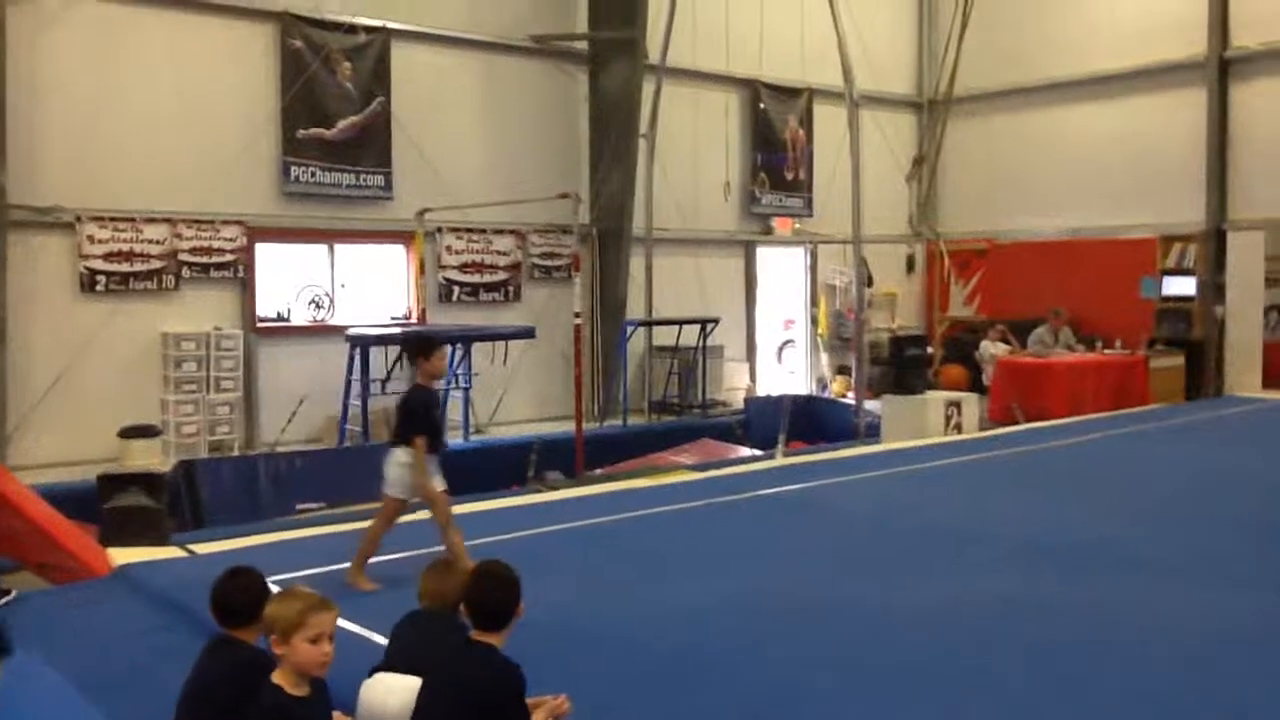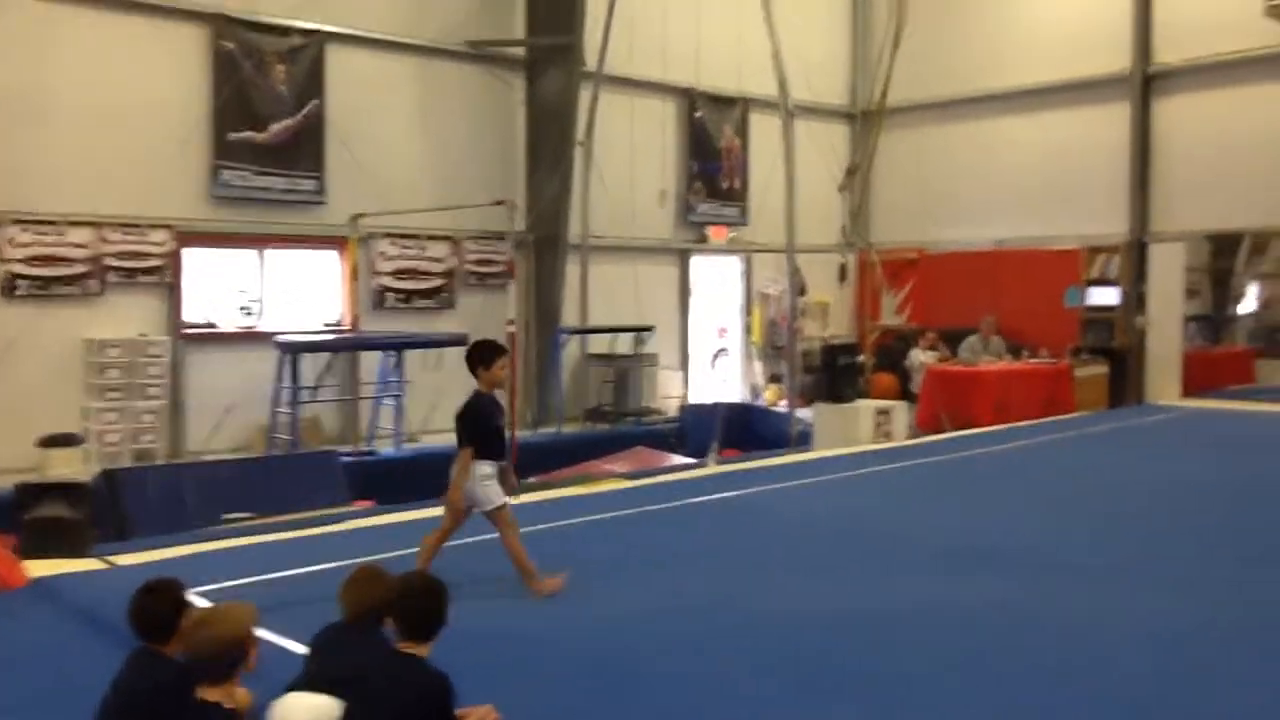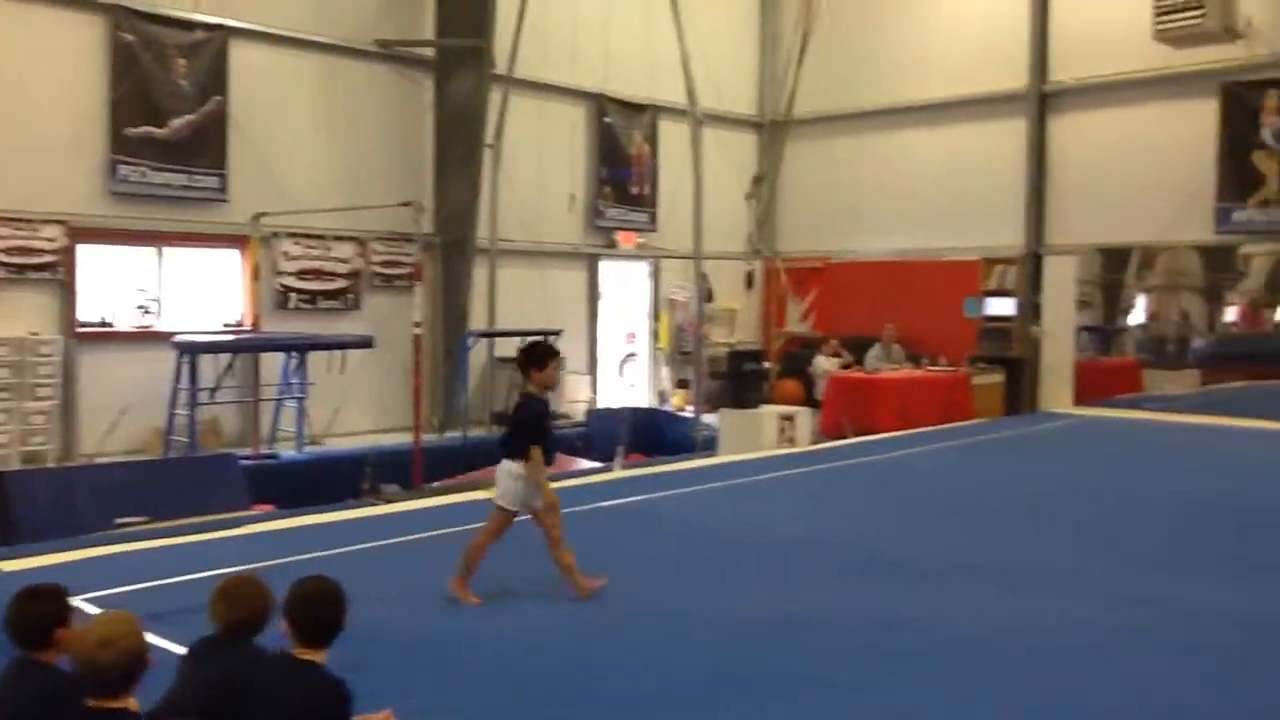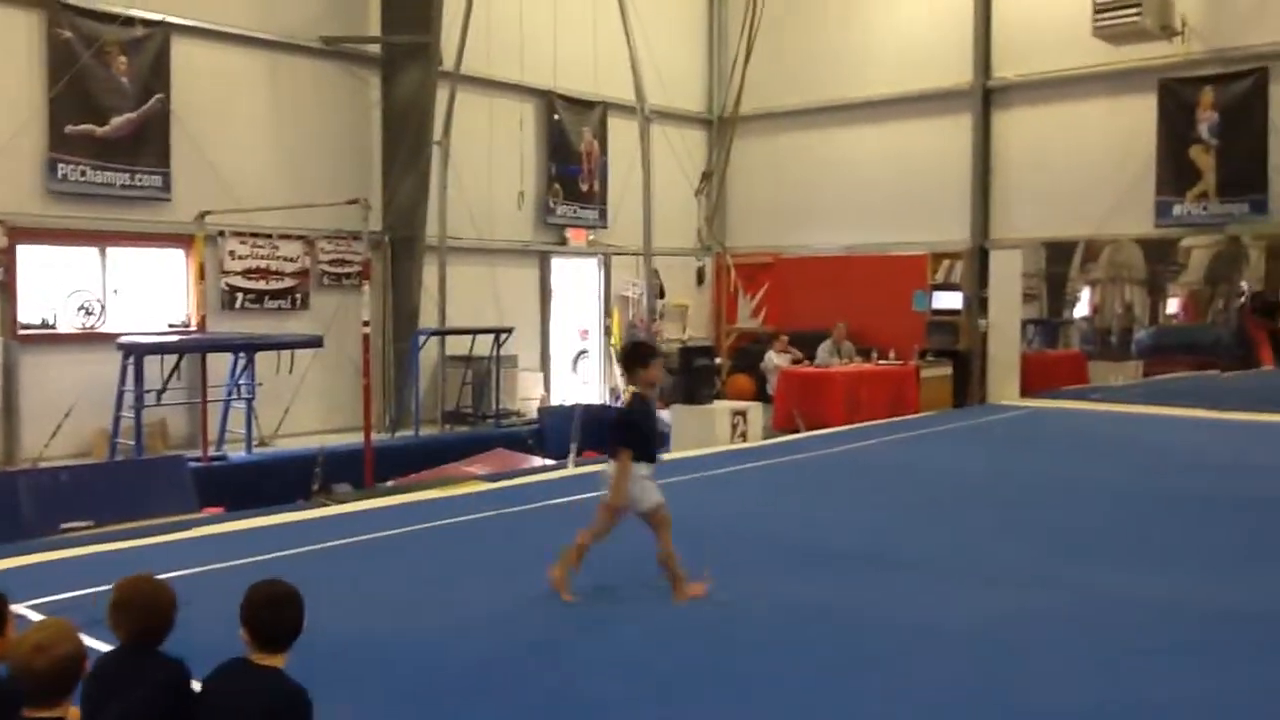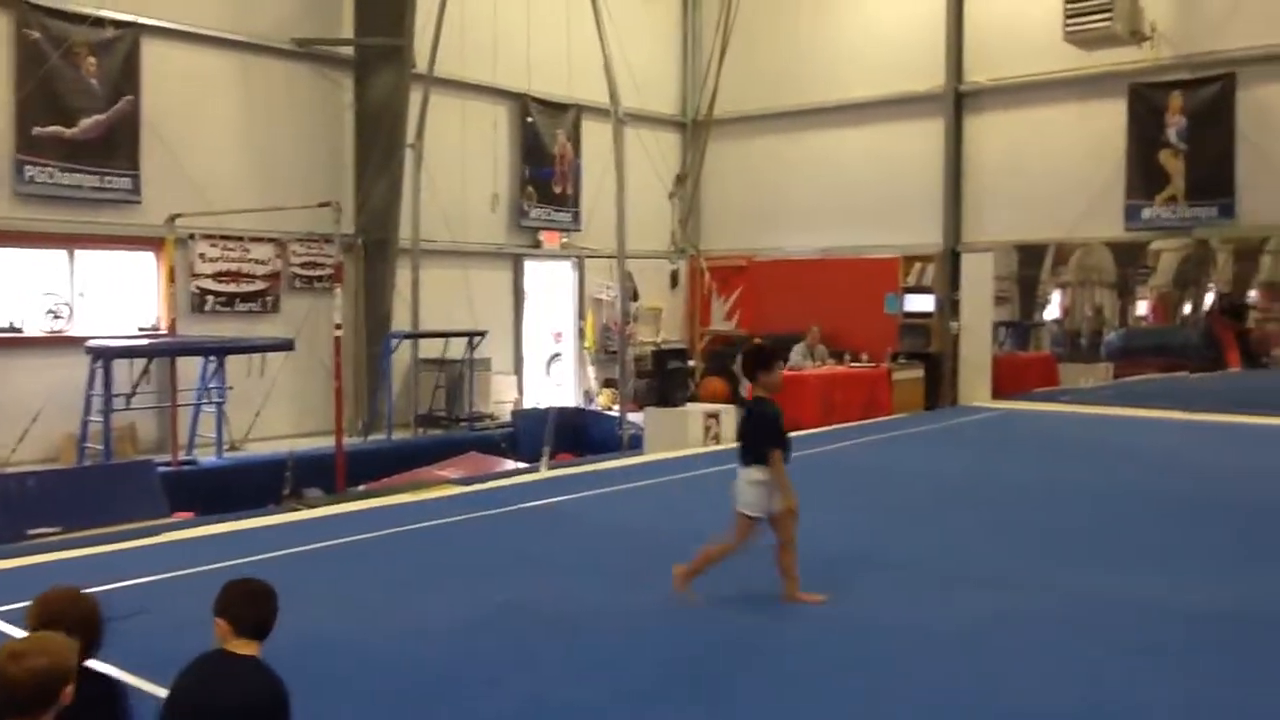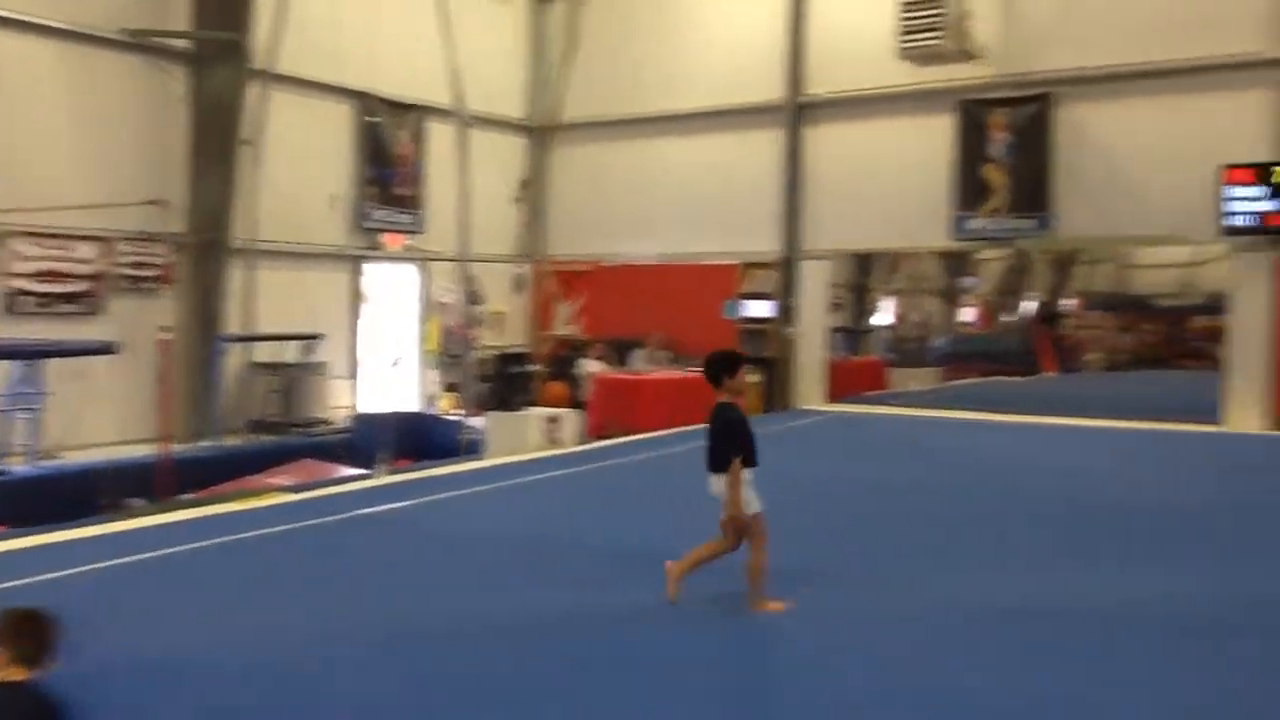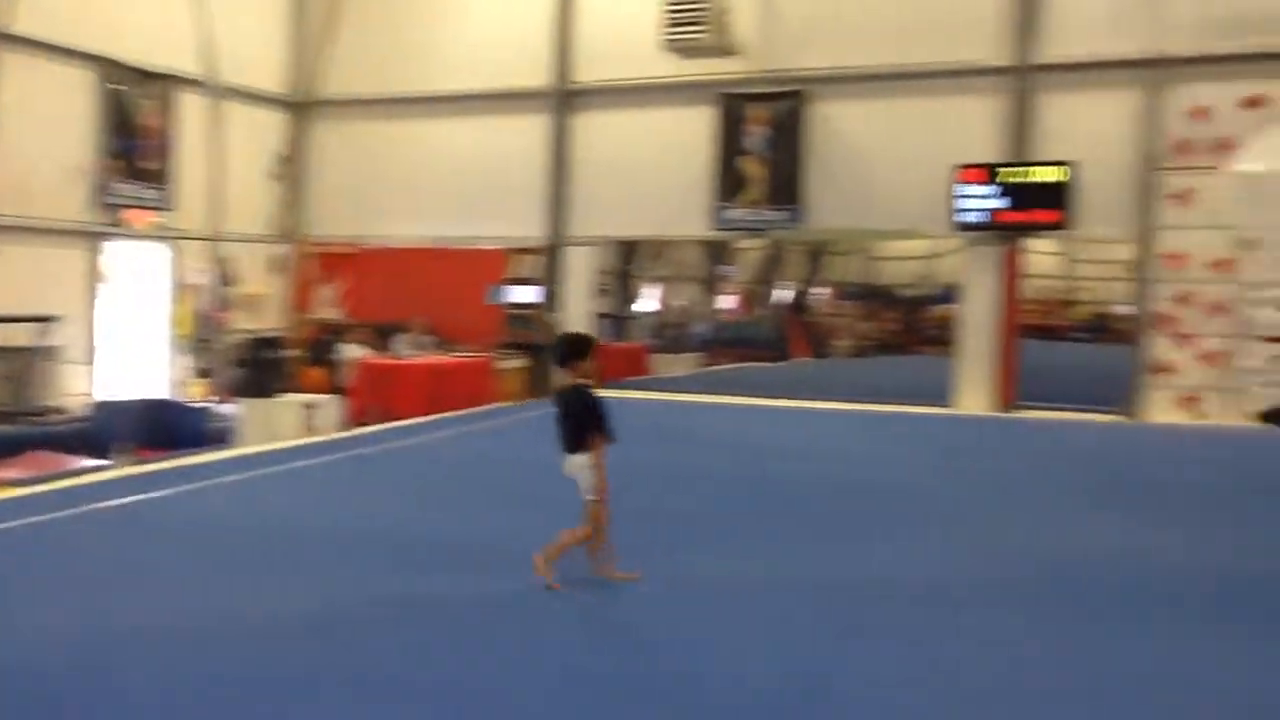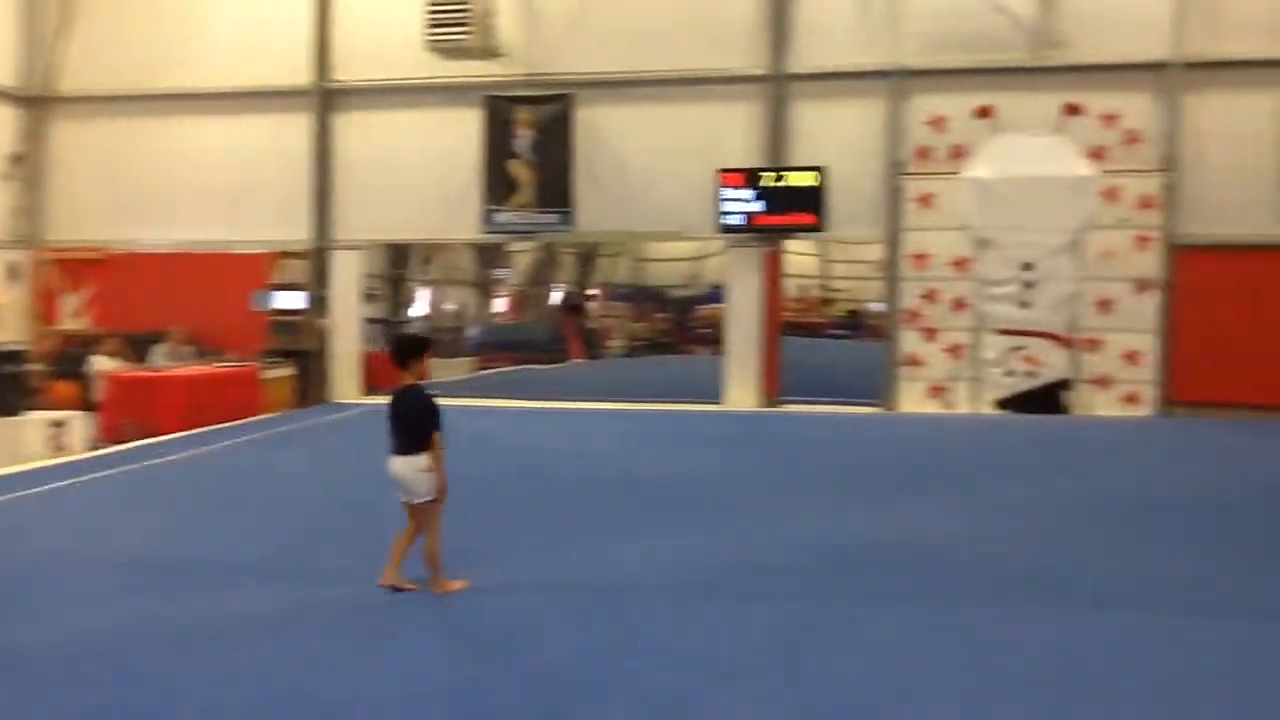
dt=0.4s
person 1, frame 1
left shoulder: (431, 395)
right shoulder: (417, 400)
right elbow: (418, 442)
right wrist: (424, 483)
left hip: (427, 464)
right hip: (406, 463)
left knee: (446, 519)
right knee: (385, 521)
right ankle: (357, 571)
person 1, frame 2
left shoulder: (491, 404)
right shoulder: (477, 408)
right elbow: (466, 452)
left wrist: (508, 476)
right wrist: (455, 490)
left hip: (487, 473)
right hip: (479, 476)
left knee: (446, 529)
right knee: (510, 529)
right ankle: (534, 582)
person 1, frame 3
left shoulder: (538, 404)
right shoulder: (530, 409)
right elbow: (534, 454)
right wrist: (546, 492)
left hip: (528, 475)
right hip: (518, 475)
left knee: (555, 533)
right knee: (491, 534)
left ankle: (578, 582)
right ankle: (460, 583)
person 1, frame 4
left shoulder: (643, 403)
right shoulder: (637, 410)
right elbow: (625, 453)
right wrist: (618, 492)
left hip: (632, 474)
right hip: (633, 476)
left knee: (598, 530)
right knee: (663, 528)
left ankle: (560, 573)
right ankle: (680, 586)
person 1, frame 5
left shoulder: (756, 407)
right shoulder: (767, 412)
right elbow: (775, 458)
right wrist: (789, 496)
left hip: (761, 478)
right hip: (759, 481)
left knee: (788, 536)
right knee: (737, 541)
left ankle: (793, 590)
right ankle: (687, 572)
person 1, frame 6
left shoulder: (721, 412)
right shoulder: (733, 417)
right elbow: (734, 462)
right wrist: (735, 501)
left hip: (723, 481)
right hip: (735, 484)
left knee: (731, 541)
right knee: (758, 541)
left ankle: (679, 570)
right ankle: (759, 600)
person 1, frame 7
left shoulder: (565, 394)
right shoulder: (586, 399)
right elbow: (594, 441)
right wrist: (601, 476)
left hip: (575, 459)
right hip: (587, 462)
left knee: (599, 519)
right knee: (594, 525)
left ankle: (605, 568)
right ankle: (546, 558)
person 1, frame 8
left shoulder: (397, 396)
right shoulder: (423, 400)
right elbow: (434, 441)
right wrist: (441, 476)
left hip: (397, 463)
right hip: (418, 465)
left knee: (415, 524)
right knee: (431, 528)
left ankle: (391, 574)
right ankle: (439, 582)
